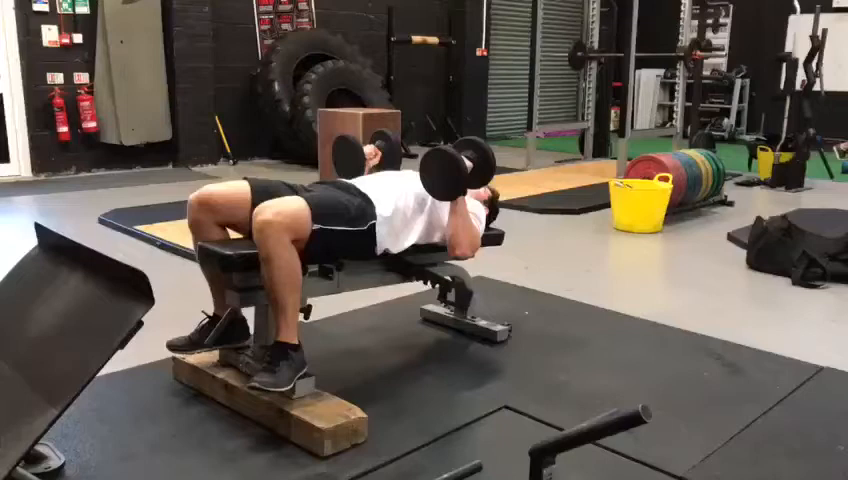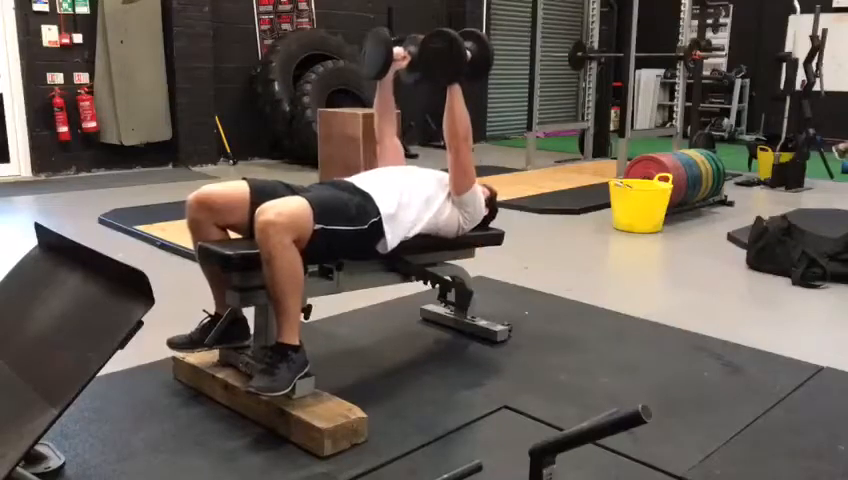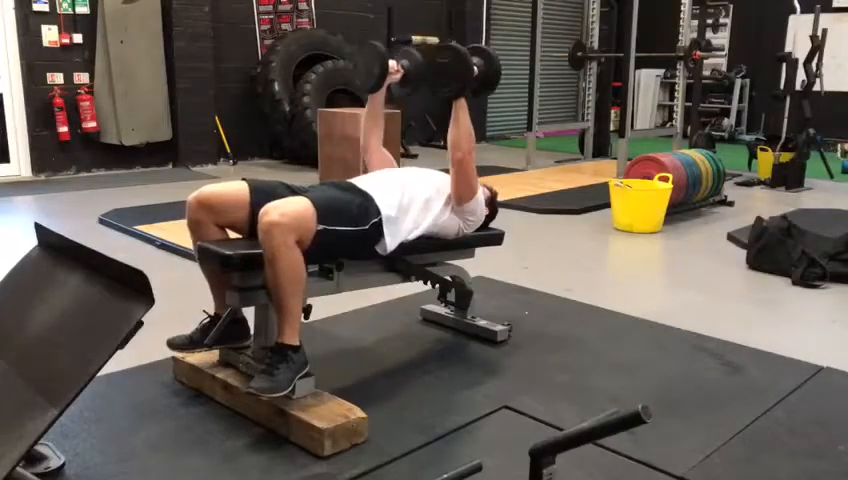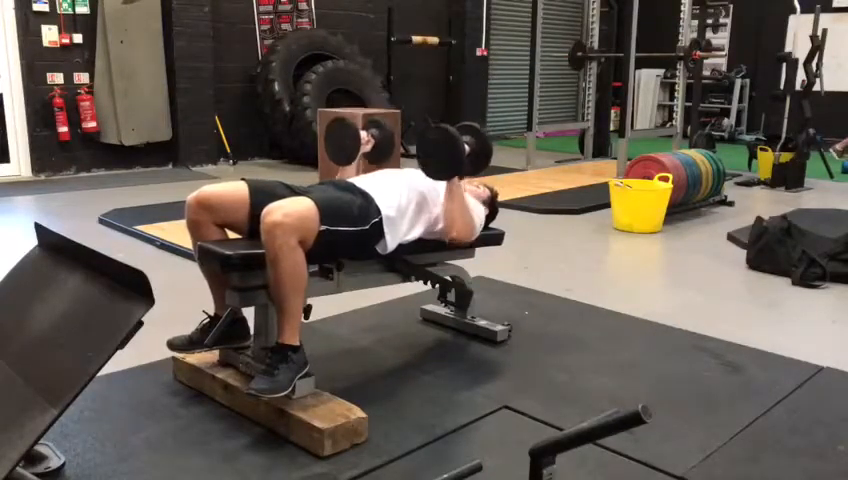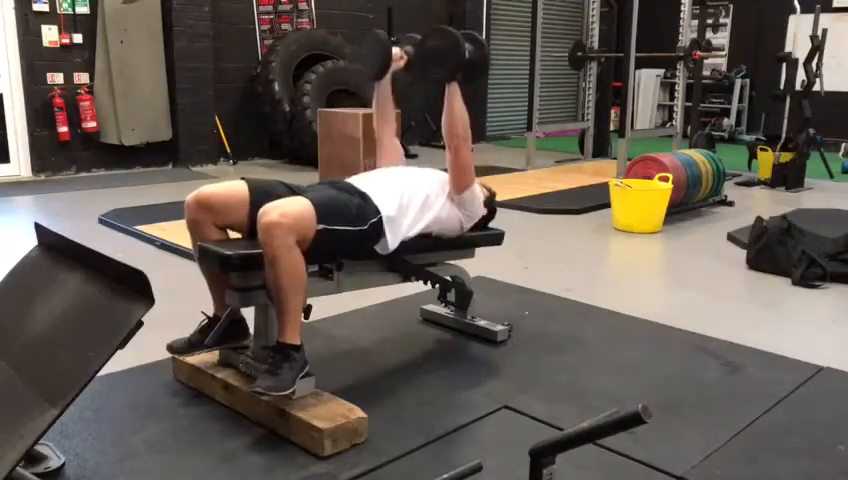
dt=1s
person 1, frame 1
left shoulder: (469, 210)
right shoulder: (423, 188)
left elbow: (462, 249)
right wrist: (363, 166)
left hip: (366, 217)
left knee: (271, 220)
right knee: (203, 203)
left ankle: (288, 351)
right ankle: (227, 322)
person 1, frame 2
left shoulder: (465, 209)
right shoulder: (417, 182)
left elbow: (460, 146)
right elbow: (385, 134)
left wrist: (453, 81)
right wrist: (387, 73)
left hip: (367, 215)
right hip: (330, 193)
left knee: (273, 222)
right knee: (203, 203)
left ankle: (290, 352)
right ankle: (228, 321)
person 1, frame 3
left shoulder: (467, 213)
right shoulder: (418, 186)
left elbow: (462, 157)
right elbow: (370, 147)
left wrist: (460, 96)
right wrist: (380, 86)
left hip: (369, 215)
left knee: (277, 222)
right knee: (203, 203)
left ankle: (289, 351)
right ankle: (228, 322)
person 1, frame 4
left shoulder: (469, 209)
right shoulder: (424, 186)
left elbow: (458, 234)
left wrist: (454, 173)
left hip: (370, 214)
left knee: (279, 221)
right knee: (202, 203)
left ankle: (289, 352)
right ankle: (228, 322)
person 1, frame 5
left shoulder: (464, 208)
right shoulder: (413, 181)
left elbow: (459, 145)
right elbow: (385, 133)
left wrist: (452, 80)
right wrist: (385, 73)
left hip: (368, 214)
left knee: (276, 223)
right knee: (201, 204)
left ankle: (291, 352)
right ankle: (226, 322)
